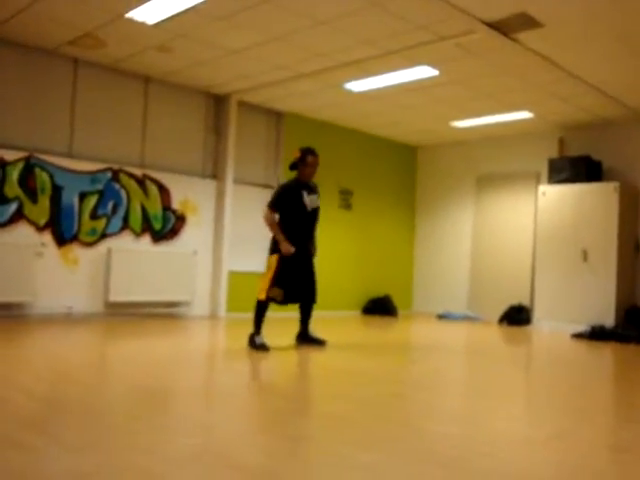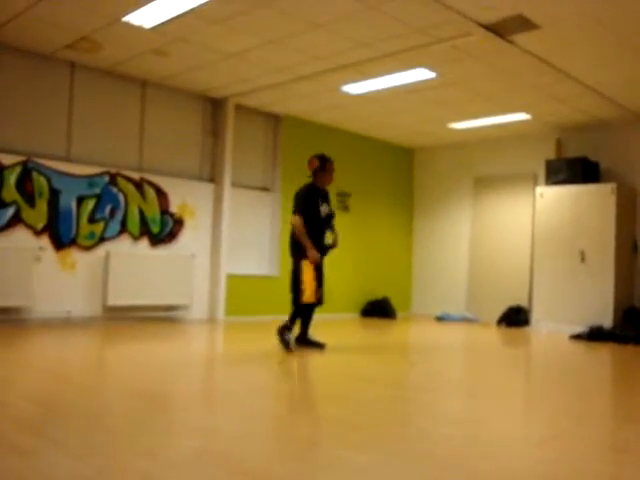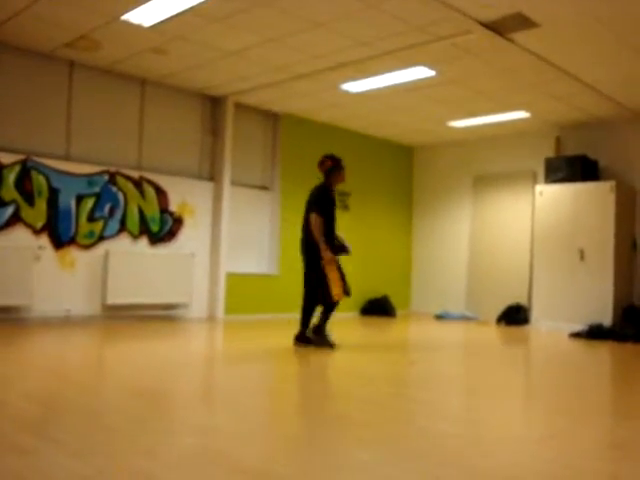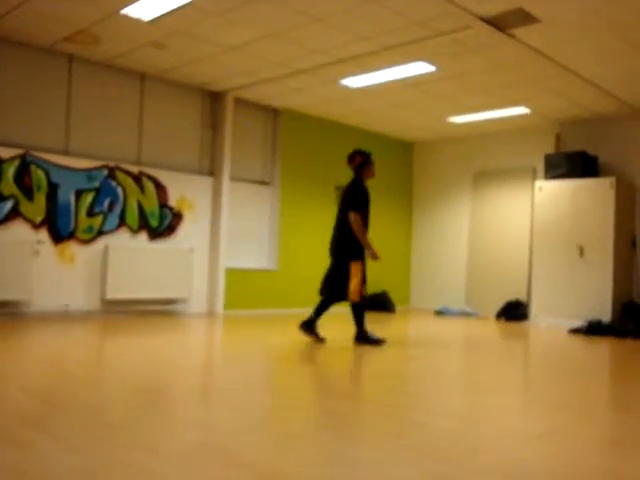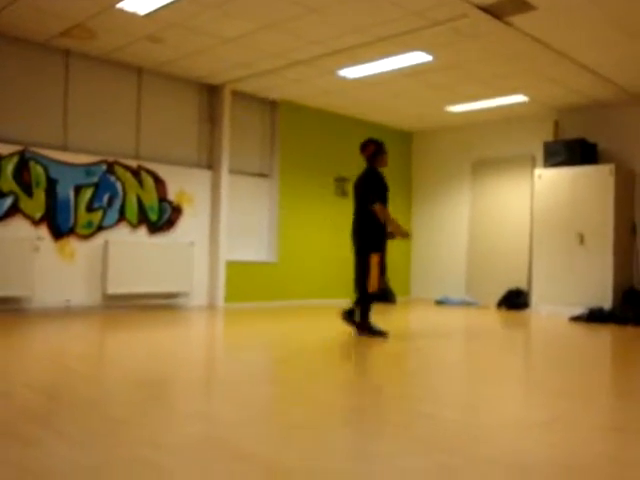
dt=0.3s
person 1, frame 1
left shoulder: (313, 189)
right shoulder: (288, 189)
right elbow: (269, 215)
left wrist: (312, 244)
right wrist: (282, 242)
left hip: (304, 248)
right hip: (285, 247)
left knee: (308, 292)
right knee: (270, 290)
left ankle: (304, 333)
right ankle: (256, 334)
person 1, frame 2
left shoulder: (324, 194)
right shoulder: (306, 193)
right elbow: (296, 221)
left wrist: (334, 236)
right wrist: (309, 249)
left hip: (317, 250)
right hip: (304, 250)
left knee: (315, 294)
right knee: (310, 292)
left ankle: (303, 335)
right ankle: (287, 328)
person 1, frame 3
left shoulder: (323, 192)
right shoulder: (324, 192)
right elbow: (315, 219)
left wrist: (337, 241)
right wrist: (325, 249)
left hip: (312, 249)
right hip: (318, 249)
left knee: (313, 292)
right knee: (337, 289)
left ankle: (303, 333)
right ankle: (320, 328)
person 1, frame 4
left shoulder: (352, 188)
right shoulder: (359, 189)
right elbow: (355, 218)
right wrist: (368, 246)
left hip: (341, 245)
right hip: (350, 248)
left knee: (335, 289)
right knee: (356, 289)
left ankle: (311, 323)
right ankle: (361, 333)
person 1, frame 5
left shoulder: (363, 178)
right shoulder: (375, 177)
right elbow: (377, 208)
left wrist: (387, 230)
right wrist: (397, 228)
left hip: (362, 234)
right hip: (371, 236)
left knee: (369, 278)
right knee: (370, 279)
left ankle: (354, 311)
right ankle: (363, 323)
